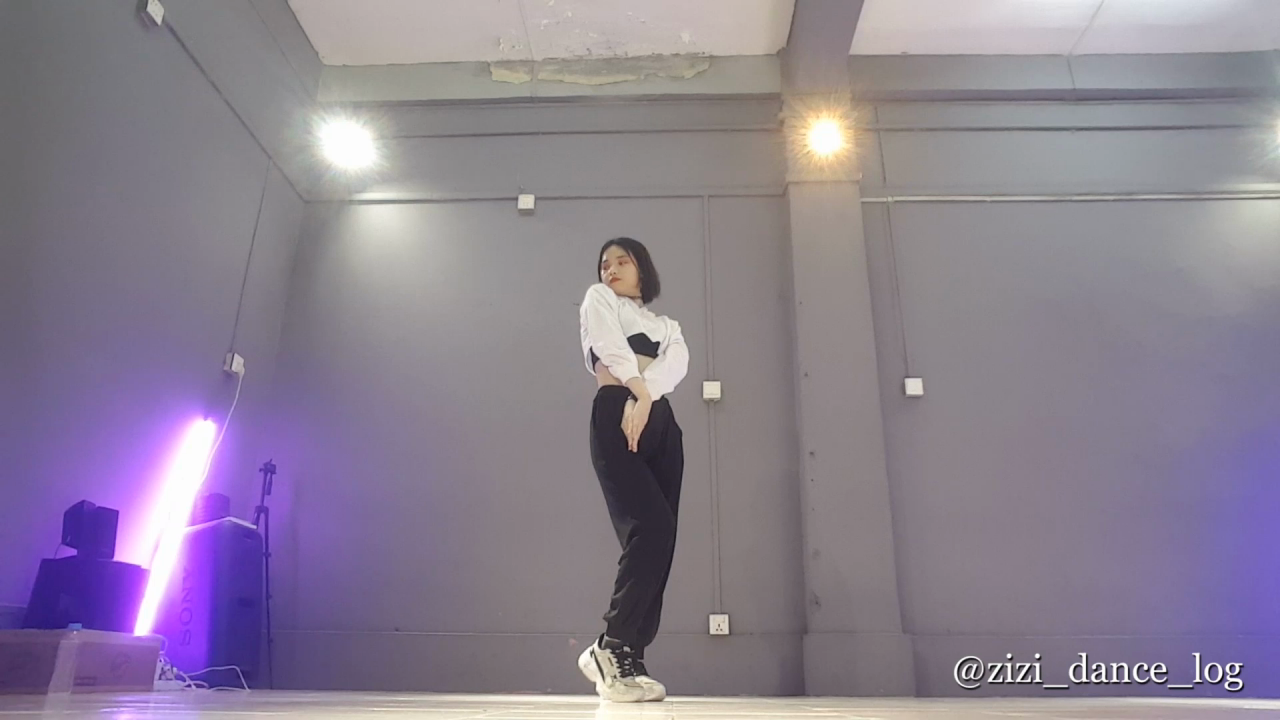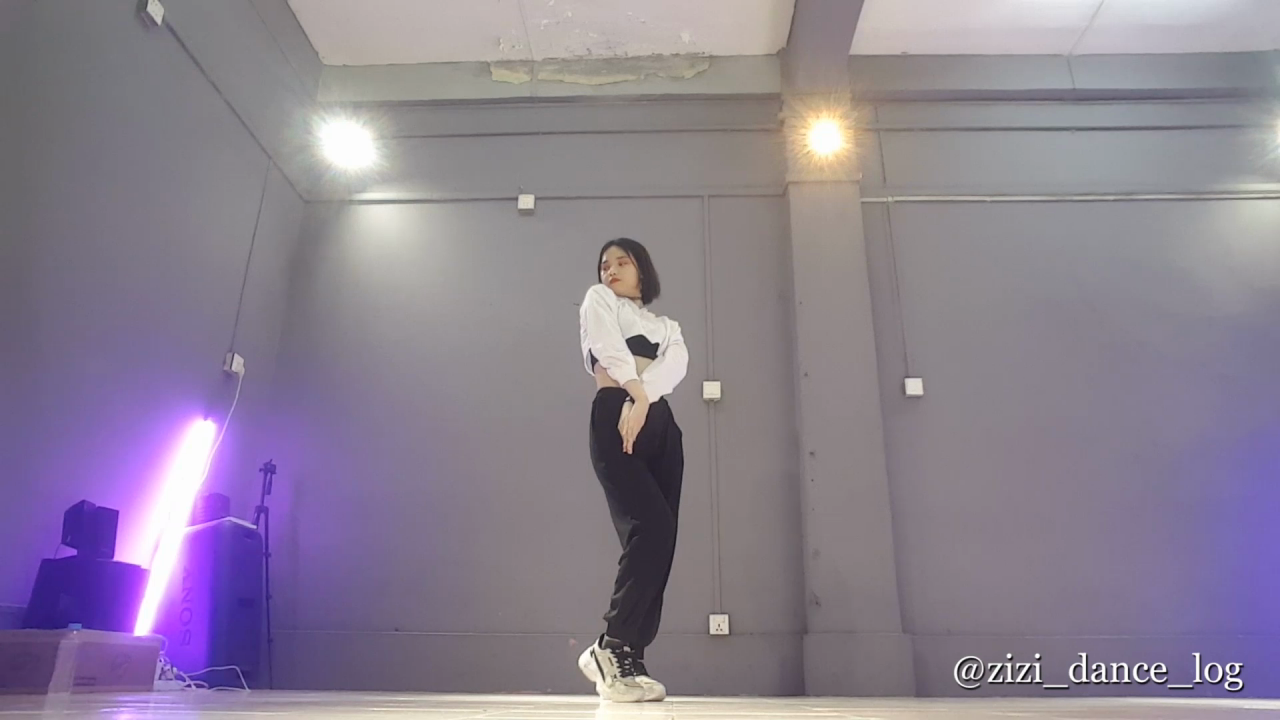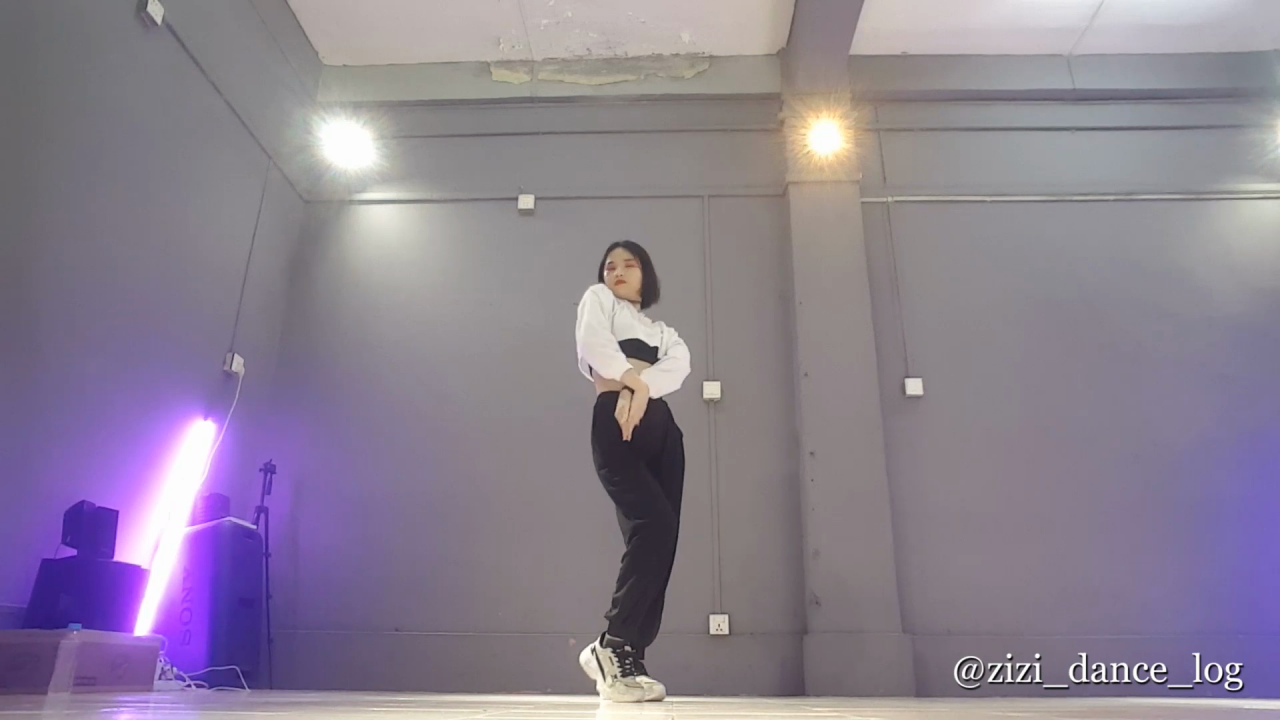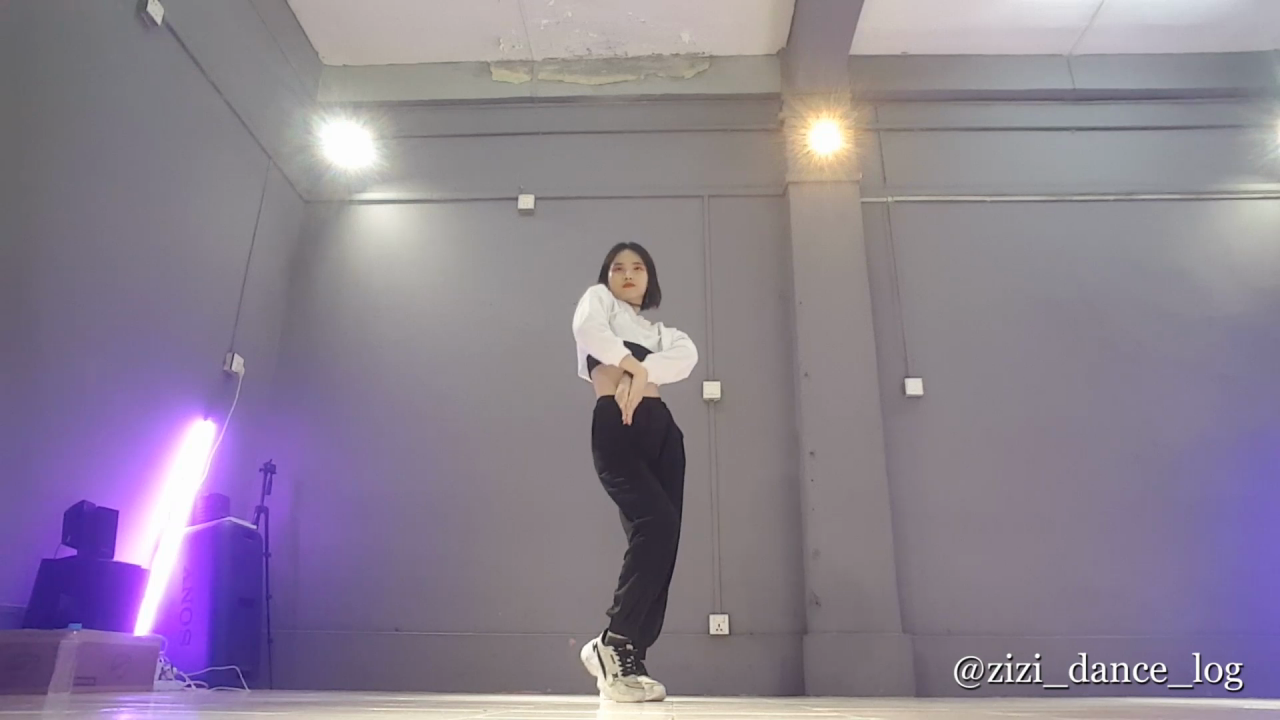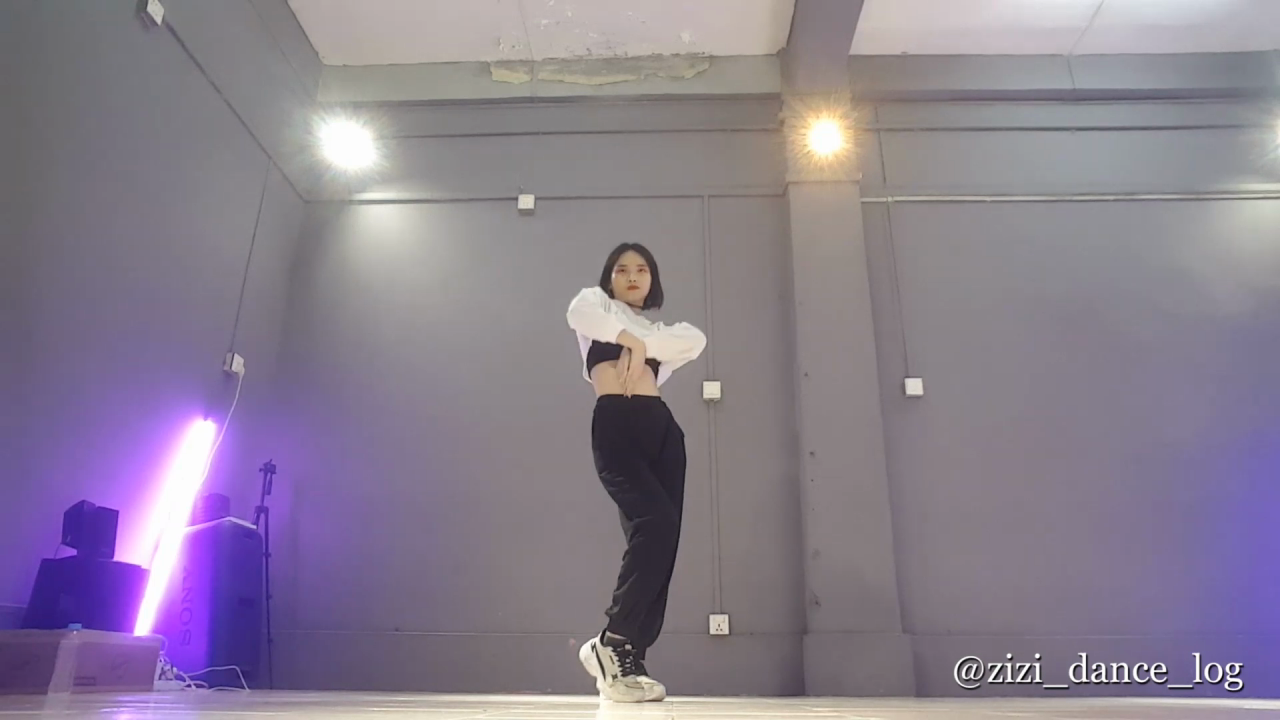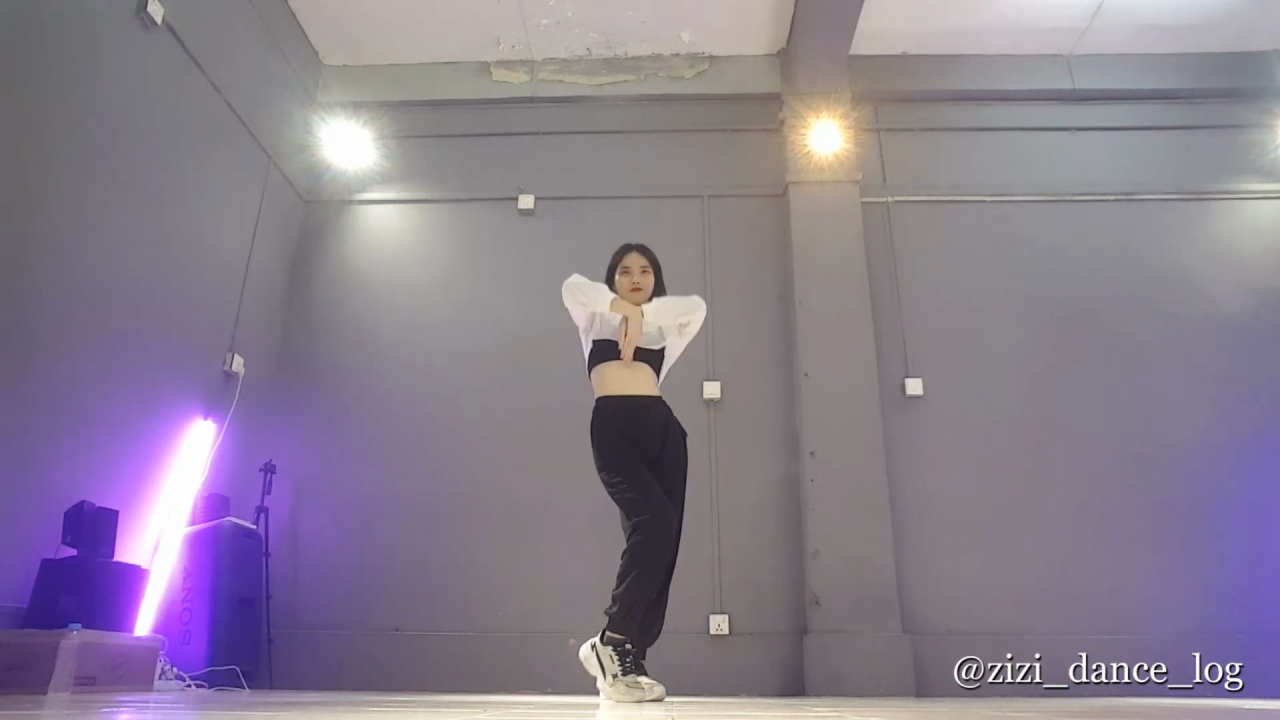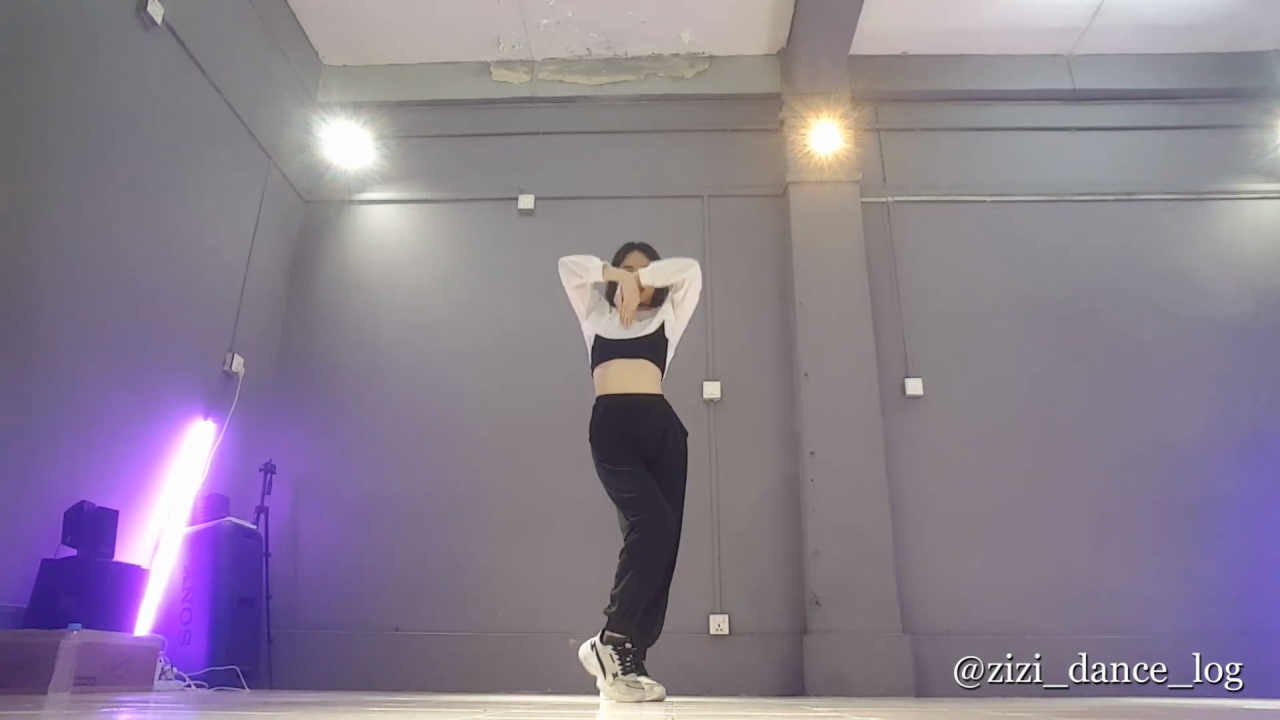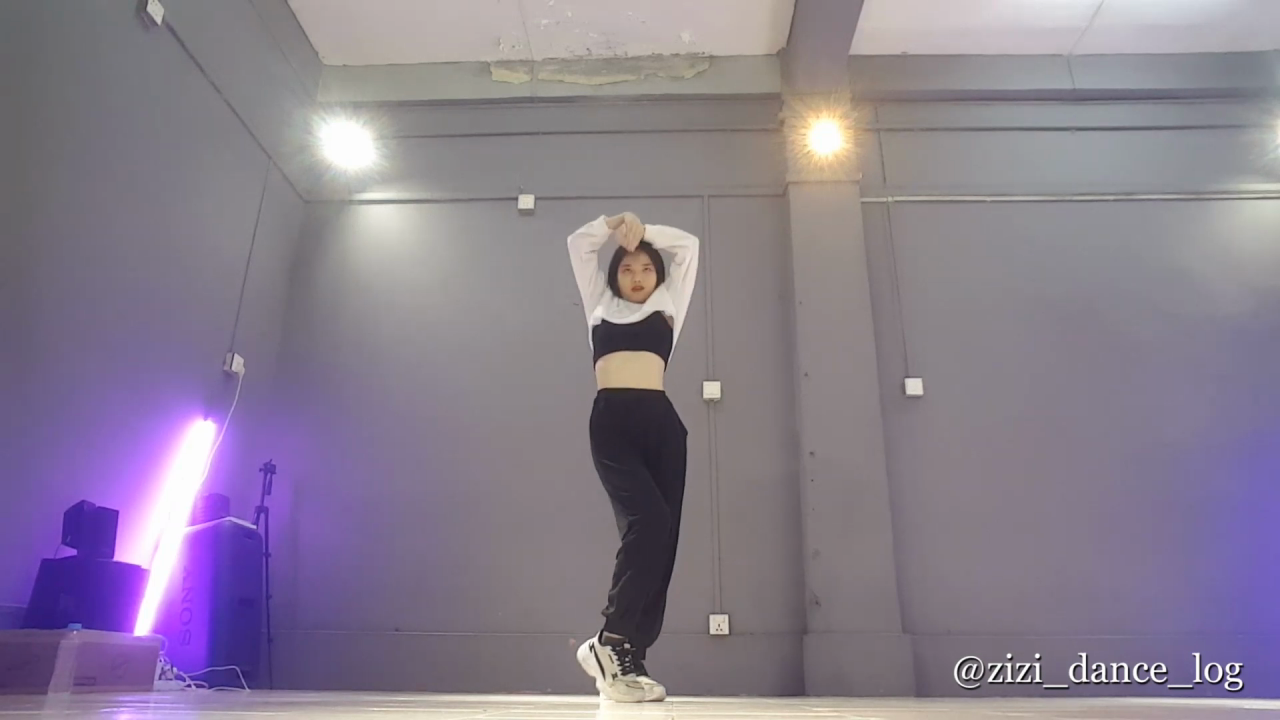
dt=0.3s
person 1, frame 1
left shoulder: (665, 324)
right shoulder: (599, 299)
left elbow: (676, 362)
right elbow: (610, 345)
left wrist: (645, 399)
right wrist: (637, 388)
left hip: (660, 421)
right hip: (616, 415)
left knee: (661, 535)
right knee: (650, 527)
left ankle: (628, 658)
right ankle: (612, 646)
person 1, frame 2
left shoulder: (665, 325)
right shoulder: (599, 301)
left elbow: (675, 364)
right elbow: (608, 346)
left wrist: (641, 400)
right wrist: (635, 389)
left hip: (660, 424)
right hip: (615, 417)
left knee: (660, 537)
right knee: (651, 527)
left ankle: (628, 658)
right ankle: (611, 646)
person 1, frame 3
left shoulder: (662, 330)
right shoulder: (597, 299)
left elbow: (679, 366)
right elbow: (597, 343)
left wrist: (641, 390)
right wrist: (631, 384)
left hip: (660, 425)
right hip: (617, 421)
left knee: (662, 536)
right knee: (653, 526)
left ankle: (629, 659)
right ankle: (612, 644)
person 1, frame 4
left shoulder: (659, 330)
right shoulder: (600, 301)
left elbow: (687, 355)
right elbow: (587, 329)
left wrist: (643, 371)
right wrist: (628, 361)
left hip: (661, 428)
right hip: (615, 426)
left knee: (662, 537)
right knee: (657, 525)
left ankle: (630, 658)
right ankle: (613, 642)
person 1, frame 5
left shoulder: (660, 329)
right shoulder: (599, 304)
left elbow: (695, 340)
right elbow: (579, 313)
left wrist: (644, 344)
right wrist: (628, 335)
left hip: (661, 427)
right hip: (615, 425)
left knee: (663, 537)
right knee: (655, 524)
left ankle: (629, 658)
right ankle: (612, 642)
person 1, frame 6
left shoulder: (666, 325)
right shoulder: (597, 316)
left elbow: (695, 305)
right elbow: (574, 287)
left wrist: (643, 311)
right wrist: (622, 306)
left hip: (661, 427)
right hip: (613, 427)
left knee: (665, 537)
right knee: (652, 524)
left ankle: (629, 659)
right ankle: (612, 641)
person 1, frame 7
left shoulder: (667, 316)
right shoulder: (598, 312)
left elbow: (690, 270)
right elbow: (569, 266)
left wrist: (642, 279)
right wrist: (616, 275)
left hip: (661, 426)
right hip: (612, 427)
left knee: (664, 536)
right knee: (651, 522)
left ankle: (629, 658)
right ankle: (612, 641)
person 1, frame 8
left shoulder: (668, 305)
right shoulder: (600, 305)
left elbow: (689, 246)
right elbow: (578, 244)
left wrist: (644, 230)
right wrist: (616, 225)
left hip: (661, 422)
right hip: (612, 422)
left knee: (663, 534)
right knee: (648, 522)
left ankle: (628, 658)
right ankle: (610, 643)
